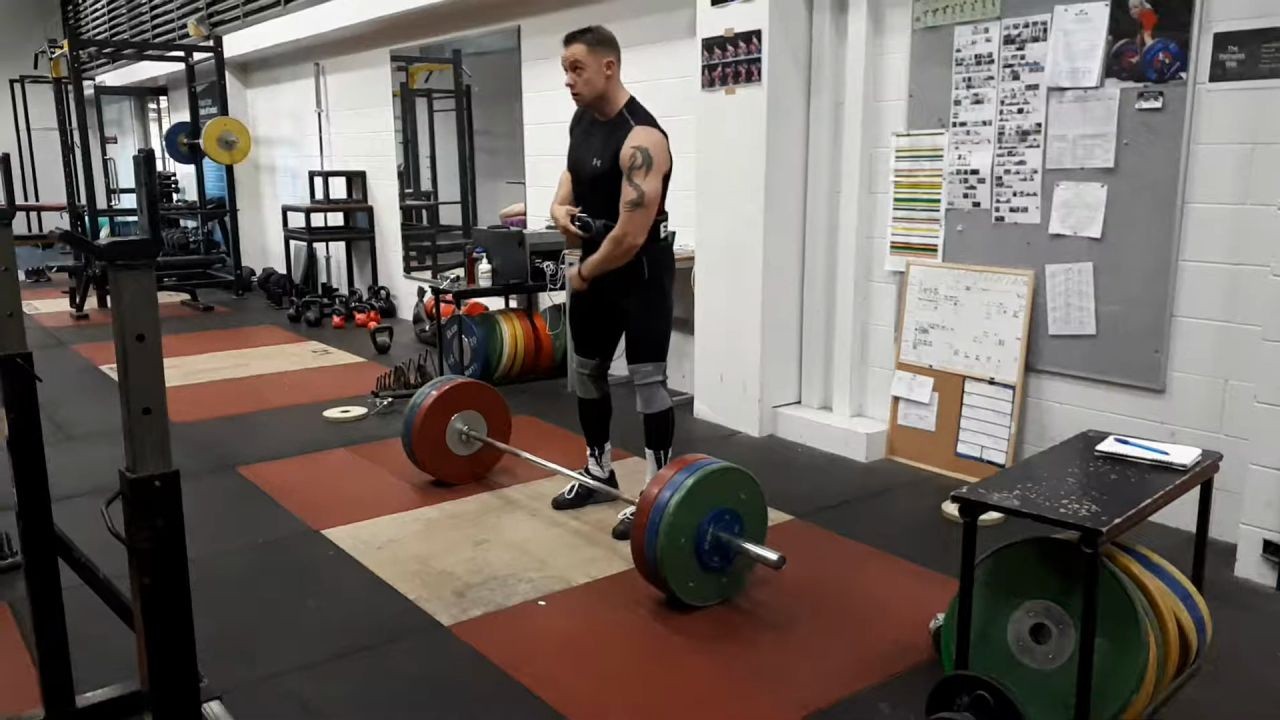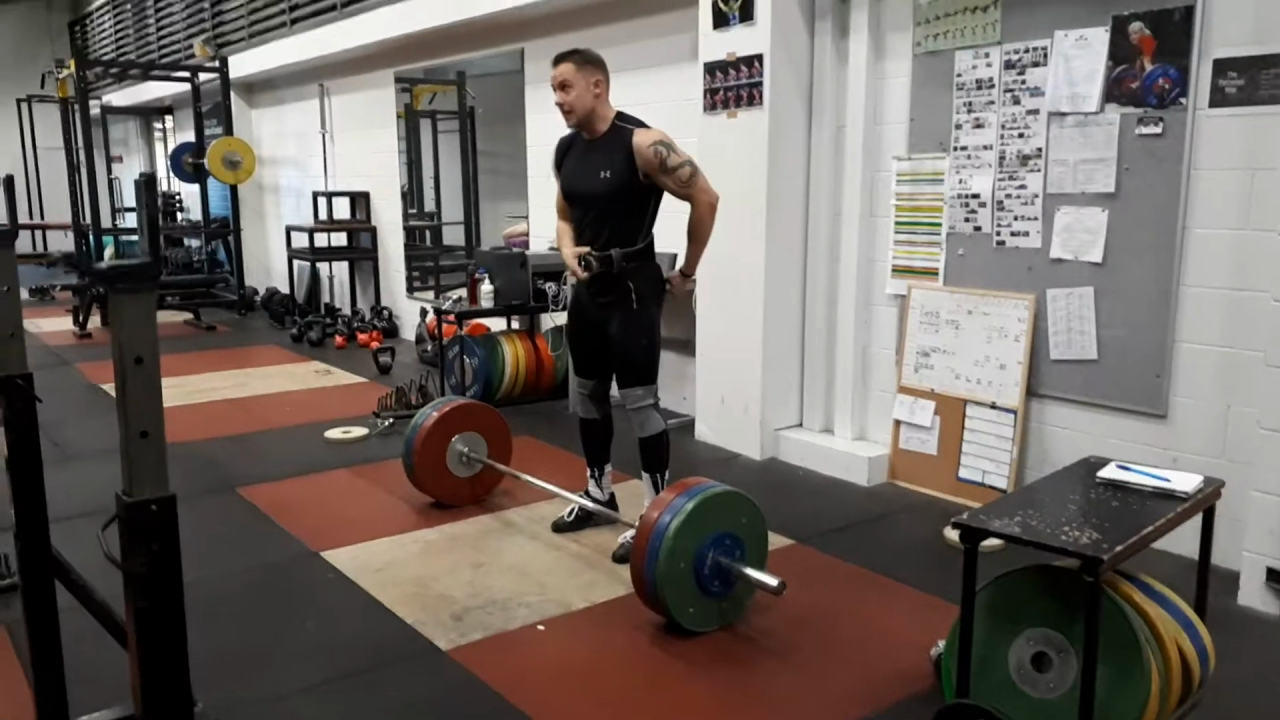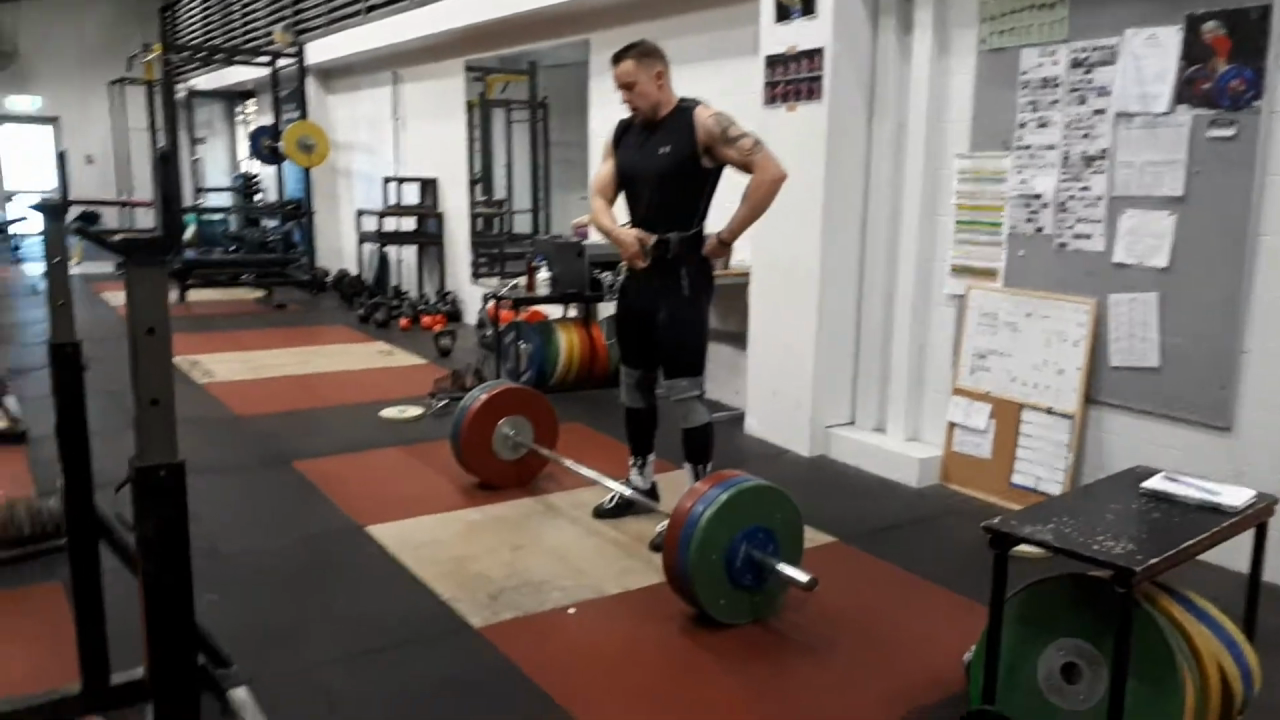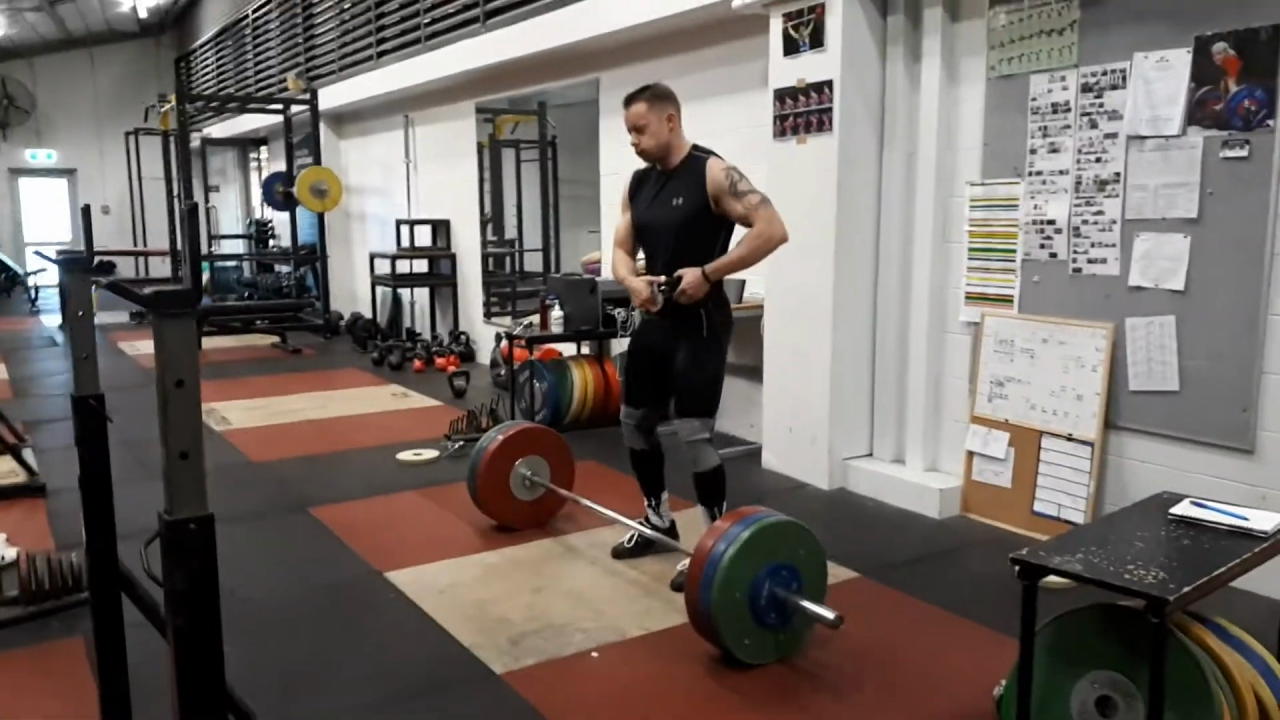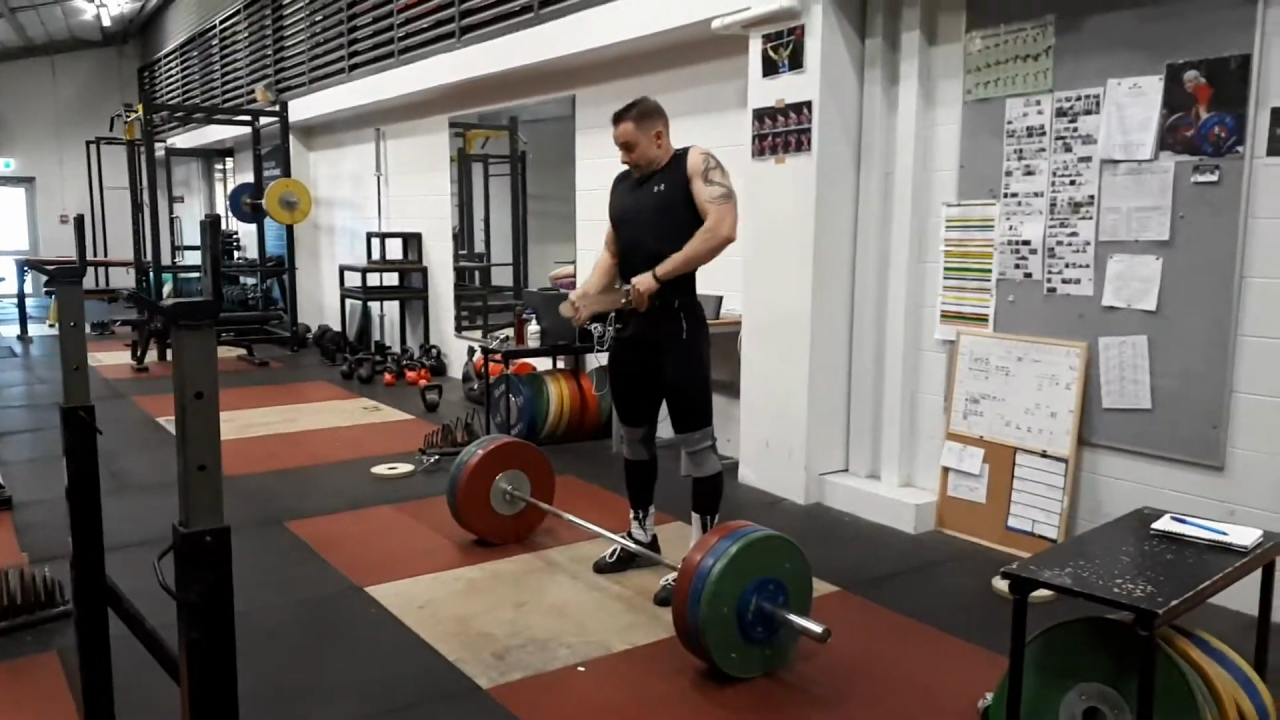
dt=0.7s
person 1, frame 1
left shoulder: (640, 139)
right shoulder: (582, 119)
left elbow: (632, 235)
left wrist: (584, 273)
right wrist: (559, 205)
left hip: (641, 268)
right hip: (593, 265)
left knee: (646, 378)
right knee: (586, 371)
right ankle: (598, 472)
person 1, frame 2
left shoulder: (641, 143)
right shoulder: (566, 149)
left elbow: (705, 198)
left wrist: (686, 272)
right wrist: (568, 250)
left hip: (632, 287)
right hip: (587, 287)
left knee: (639, 400)
right knee: (588, 393)
right ankle: (599, 494)
person 1, frame 3
left shoulder: (703, 122)
right shoulder: (623, 133)
left elbow: (771, 172)
right elbow: (598, 200)
left wrist: (725, 238)
right wrist: (619, 233)
left hip: (681, 275)
right hip: (638, 273)
left knee: (684, 391)
right knee: (633, 381)
right ankle: (640, 481)
person 1, frame 4
left shoulder: (713, 173)
right shoulder: (637, 184)
left elbow: (773, 230)
right elbow: (622, 249)
left wrist: (708, 273)
right wrist: (632, 281)
left hip: (701, 321)
right hip: (656, 319)
left knee: (692, 433)
right knee: (635, 421)
right ankle: (658, 522)
person 1, frame 5
left shoulder: (697, 164)
right shoulder: (622, 184)
left elbow: (722, 227)
right elbow: (612, 250)
left wrist: (657, 276)
right wrist: (586, 293)
left hip: (678, 324)
right hip: (630, 326)
left knee: (695, 441)
right knee: (634, 436)
right ankle: (641, 535)
